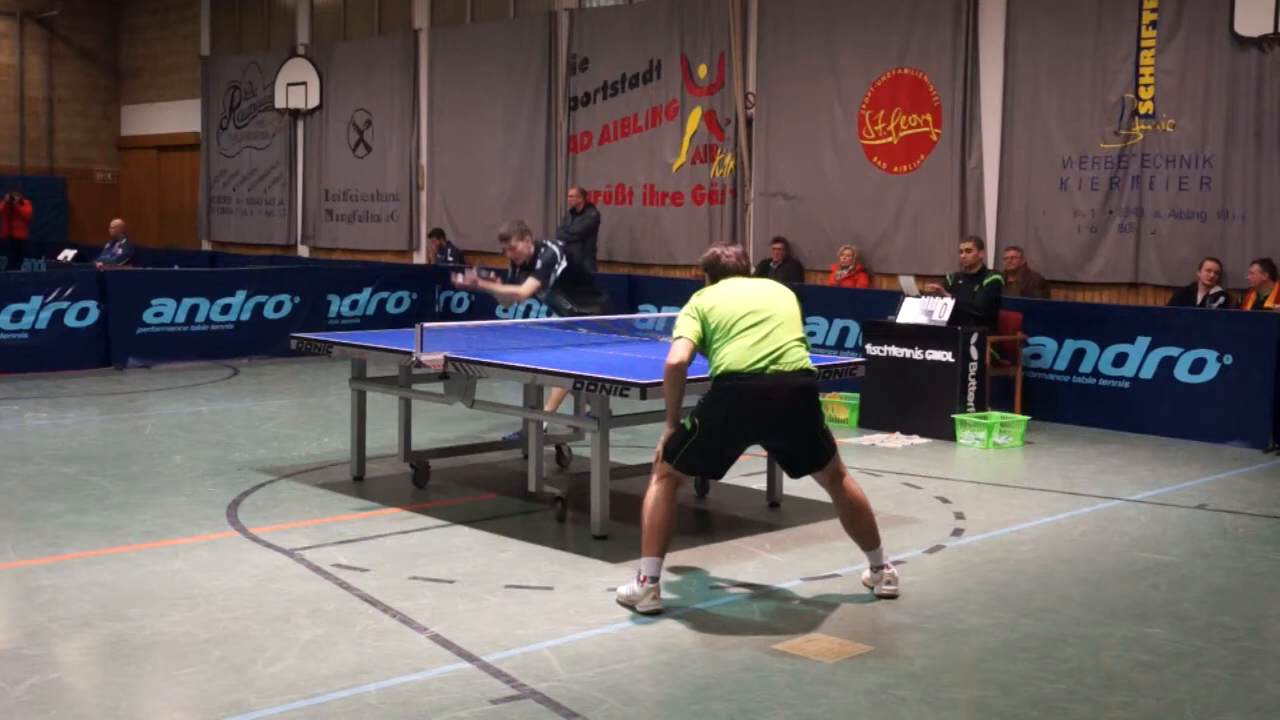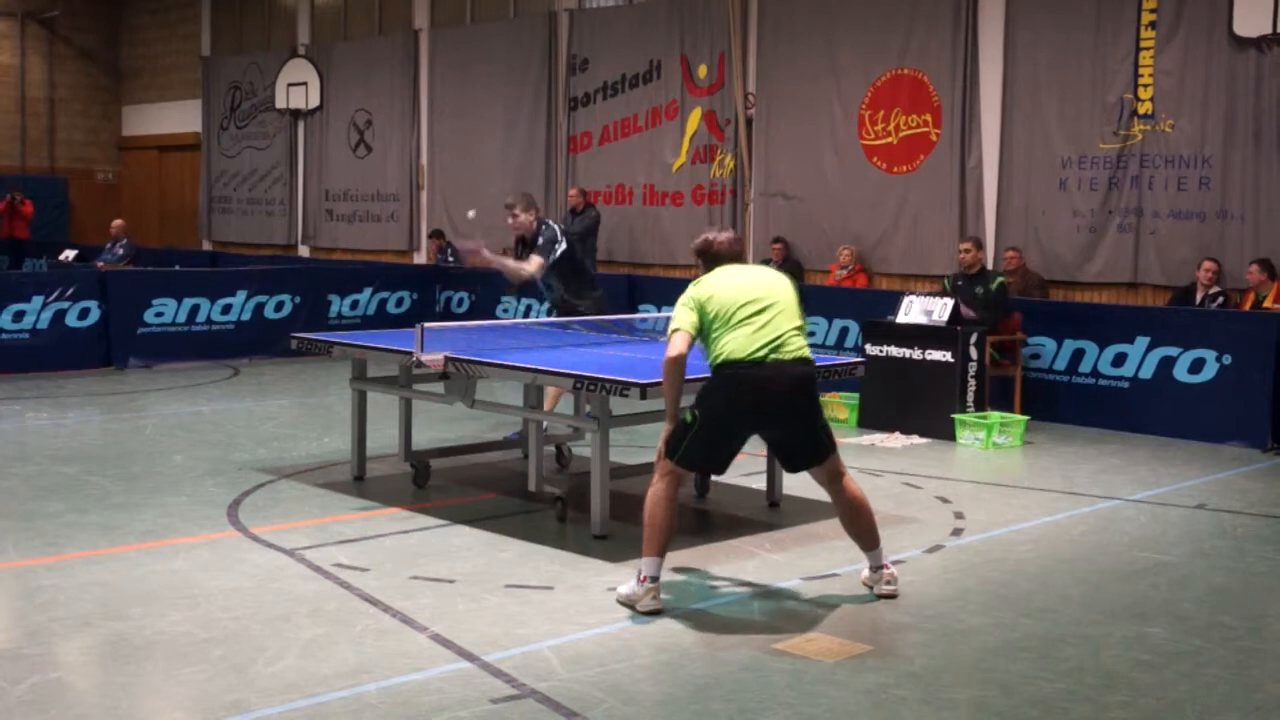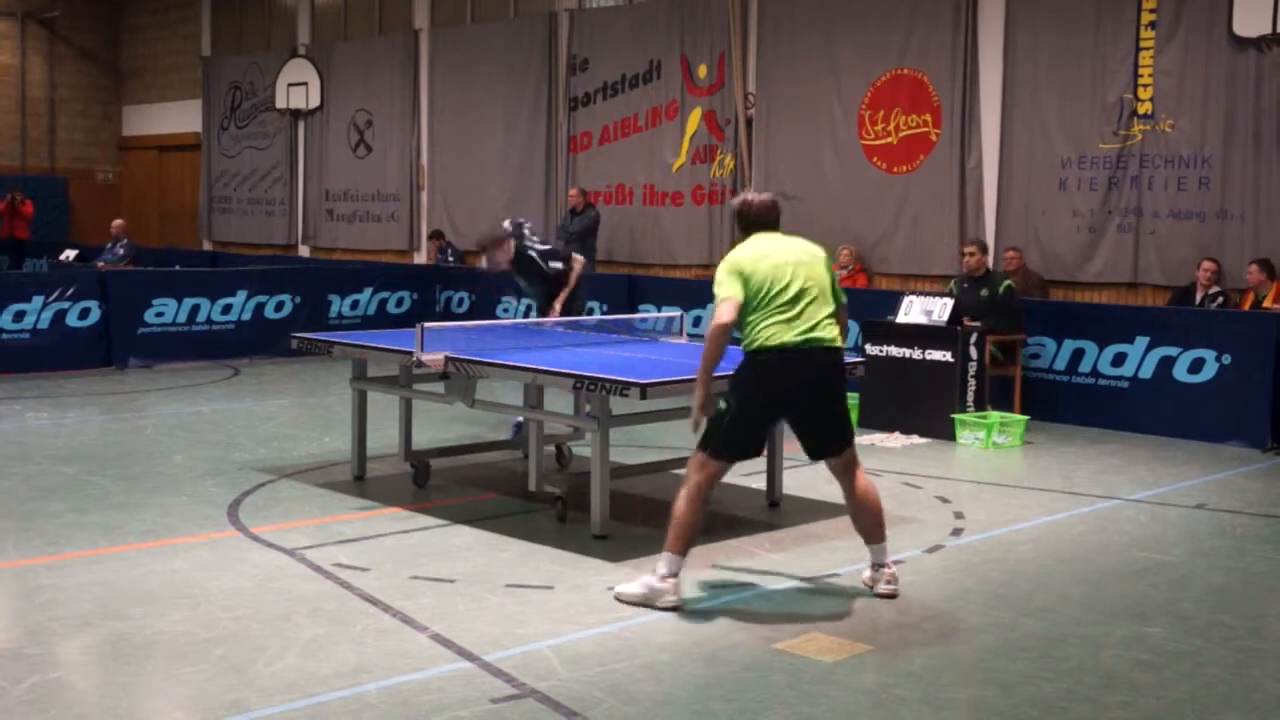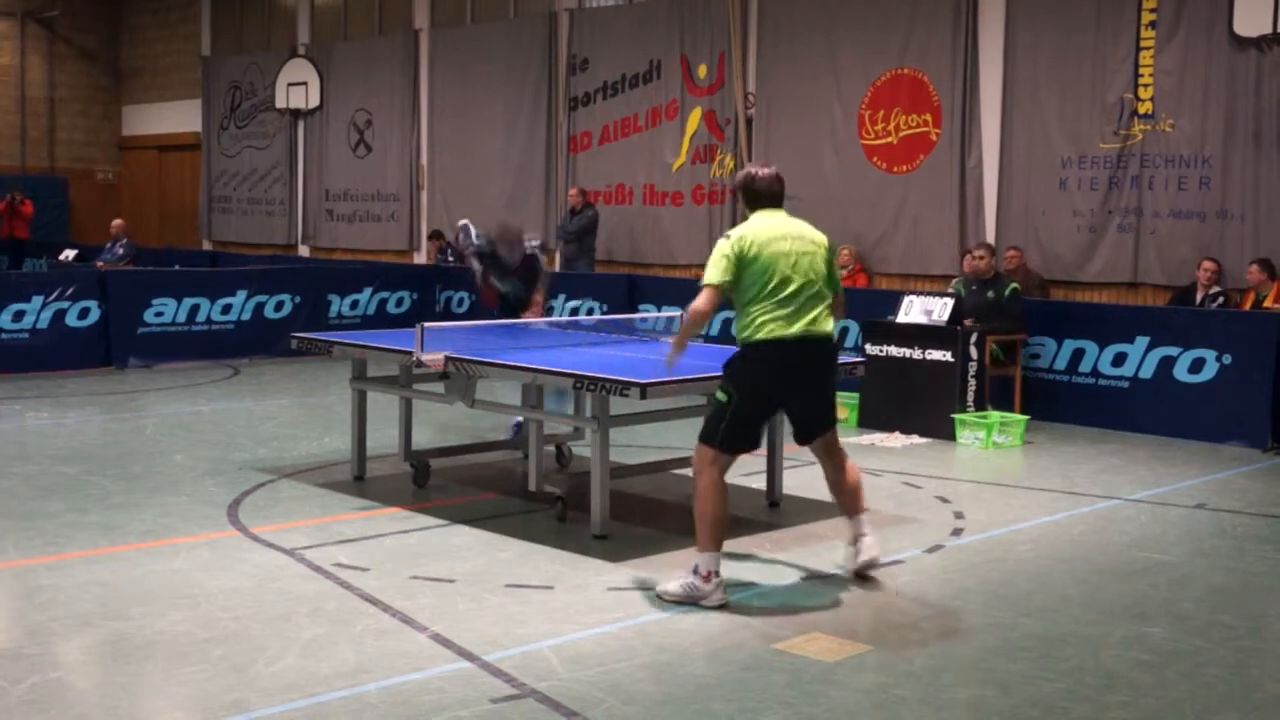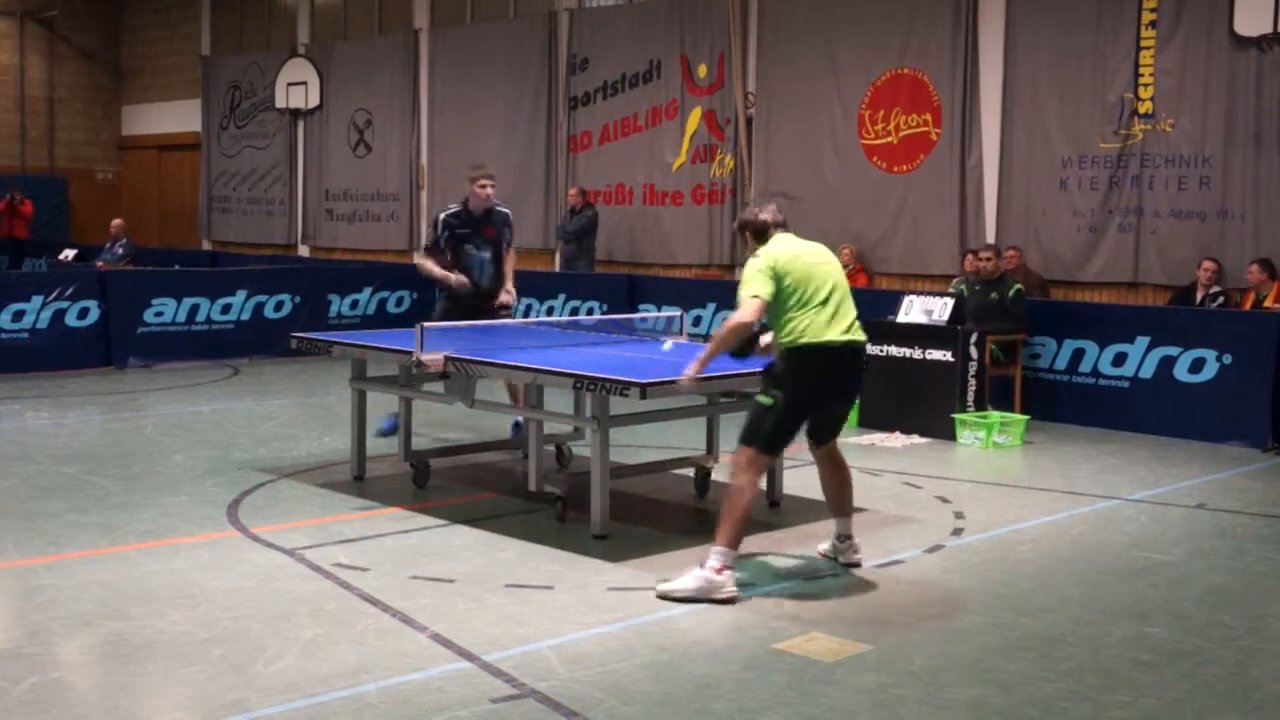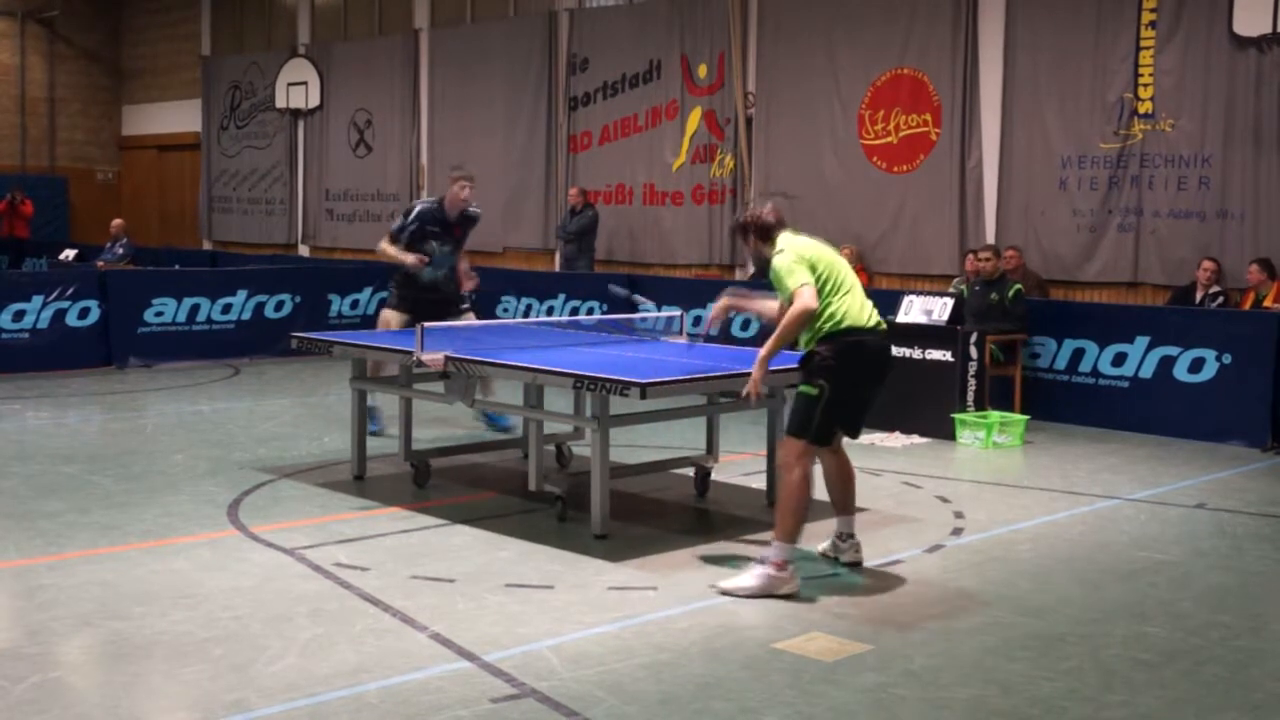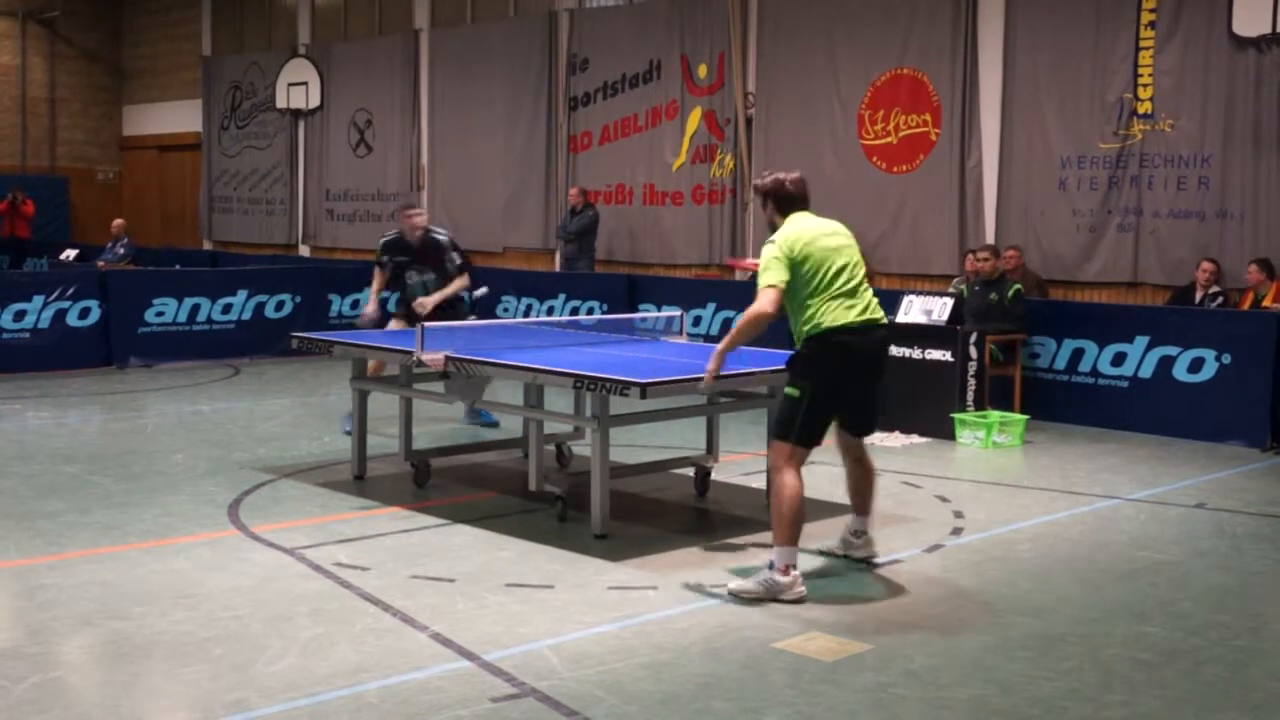
dt=0.3s
person 1, frame 1
left shoulder: (702, 300)
right shoulder: (781, 291)
left elbow: (676, 361)
left wrist: (671, 423)
left hip: (736, 392)
right hip: (795, 389)
left knee: (665, 475)
right knee: (836, 478)
left ankle: (647, 585)
right ankle: (881, 570)
person 1, frame 2
left shoulder: (698, 289)
right shoulder: (777, 277)
left elbow: (675, 354)
left wrist: (671, 419)
left hip: (736, 382)
right hip: (795, 378)
left knee: (667, 474)
right knee: (834, 476)
left ankle: (647, 584)
right ankle: (880, 570)
person 1, frame 3
left shoulder: (736, 260)
right shoulder: (814, 252)
left elbow: (724, 321)
right elbow: (841, 319)
left wrist: (703, 386)
left hip: (768, 367)
right hip: (823, 364)
left knee: (702, 470)
right knee: (849, 469)
left ankle: (664, 580)
right ankle: (882, 570)
person 1, frame 4
left shoulder: (736, 239)
right shoulder: (816, 237)
left elbow: (703, 307)
right elbow: (837, 308)
left wrist: (677, 343)
left hip: (763, 357)
right hip: (818, 353)
left knee: (708, 463)
right knee: (830, 450)
left ankle: (707, 577)
right ankle: (862, 542)
person 1, frame 5
left shoulder: (763, 259)
right shoulder: (821, 252)
left elbow: (745, 320)
left wrist: (700, 362)
left hip: (807, 362)
right hip: (849, 359)
left knee: (747, 464)
right knee: (824, 444)
left ankle: (717, 571)
right ankle: (844, 541)
person 1, frame 6
left shoulder: (786, 255)
right shoulder: (807, 244)
left elbow: (807, 307)
right elbow: (785, 308)
left wrist: (763, 357)
right wrist: (739, 300)
left hip: (844, 348)
right hip: (872, 345)
left knee: (794, 455)
right knee: (829, 442)
left ankle: (777, 568)
right ankle: (845, 541)
person 1, frame 7
left shoulder: (781, 243)
right shoulder: (839, 229)
left elbow: (765, 309)
left wrist: (723, 350)
left hip: (829, 348)
right hip: (871, 339)
left knee: (783, 458)
right knee: (851, 443)
left ankle: (784, 573)
right ankle: (859, 537)
person 2, frame 1
left shoulder: (550, 254)
right shoulder: (521, 263)
left elbow: (523, 293)
right elbow: (507, 300)
left wrist: (481, 285)
right wrist: (487, 284)
left hip: (592, 313)
right hip: (573, 315)
left ankle: (540, 423)
person 2, frame 2
left shoulder: (549, 234)
right shoulder: (524, 240)
left elbow: (530, 271)
right elbow: (517, 276)
left wrist: (489, 258)
right wrist: (497, 261)
left hip: (586, 306)
right hip: (567, 308)
person 2, frame 3
left shoulder: (535, 253)
right shoulder: (514, 232)
left elbow: (578, 262)
right elbow: (511, 223)
left wrist: (559, 301)
left hip: (565, 307)
right hip: (546, 305)
person 2, frame 4
left shoulder: (531, 252)
right shoulder: (479, 247)
right elbow: (463, 225)
left wrist: (536, 301)
right wrist: (479, 272)
left hip: (528, 306)
right hip: (504, 307)
left ankle: (525, 417)
person 2, frame 5
left shoulder: (502, 216)
right shoulder: (447, 218)
right elbow: (424, 262)
left wrist: (508, 285)
right wrist: (448, 276)
left hip: (491, 300)
right hip: (456, 299)
left ankle: (520, 417)
right ankle: (401, 412)
person 2, frame 6
left shoulder: (471, 217)
right shoulder: (421, 211)
right elbow: (383, 247)
left wrist: (464, 271)
right wrist: (405, 258)
left hip: (446, 293)
right hip: (409, 290)
left ankle: (486, 408)
right ankle: (371, 407)
person 2, frame 7
left shoulder: (441, 240)
right shoulder: (388, 244)
left elbow: (464, 278)
right elbow: (382, 271)
left wrist: (435, 298)
right wrist: (372, 301)
left hip: (445, 307)
right hip: (410, 306)
left ankle: (473, 407)
